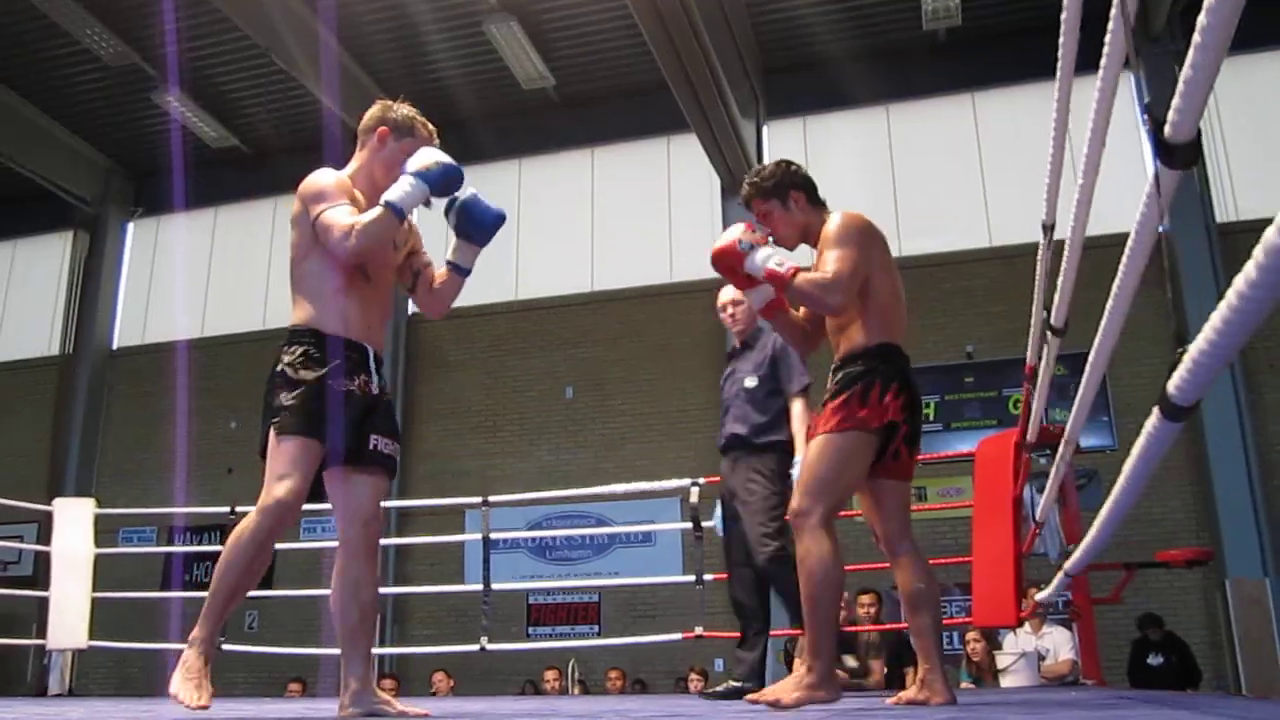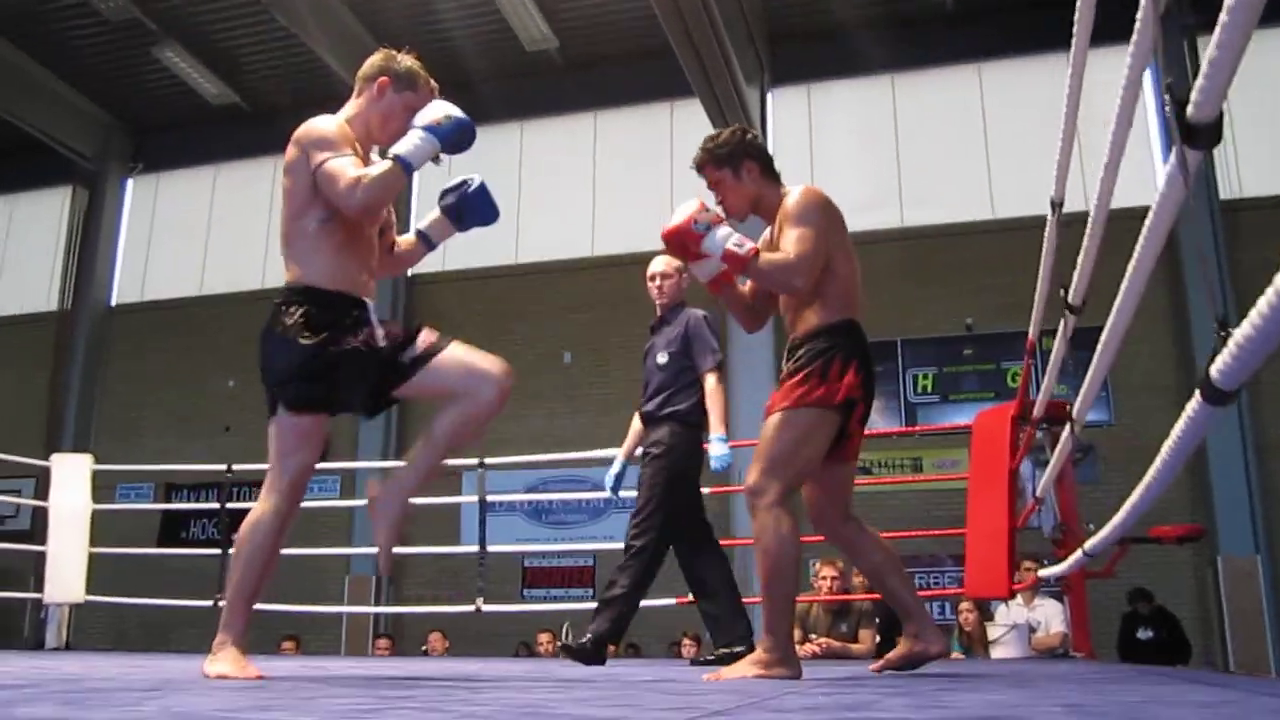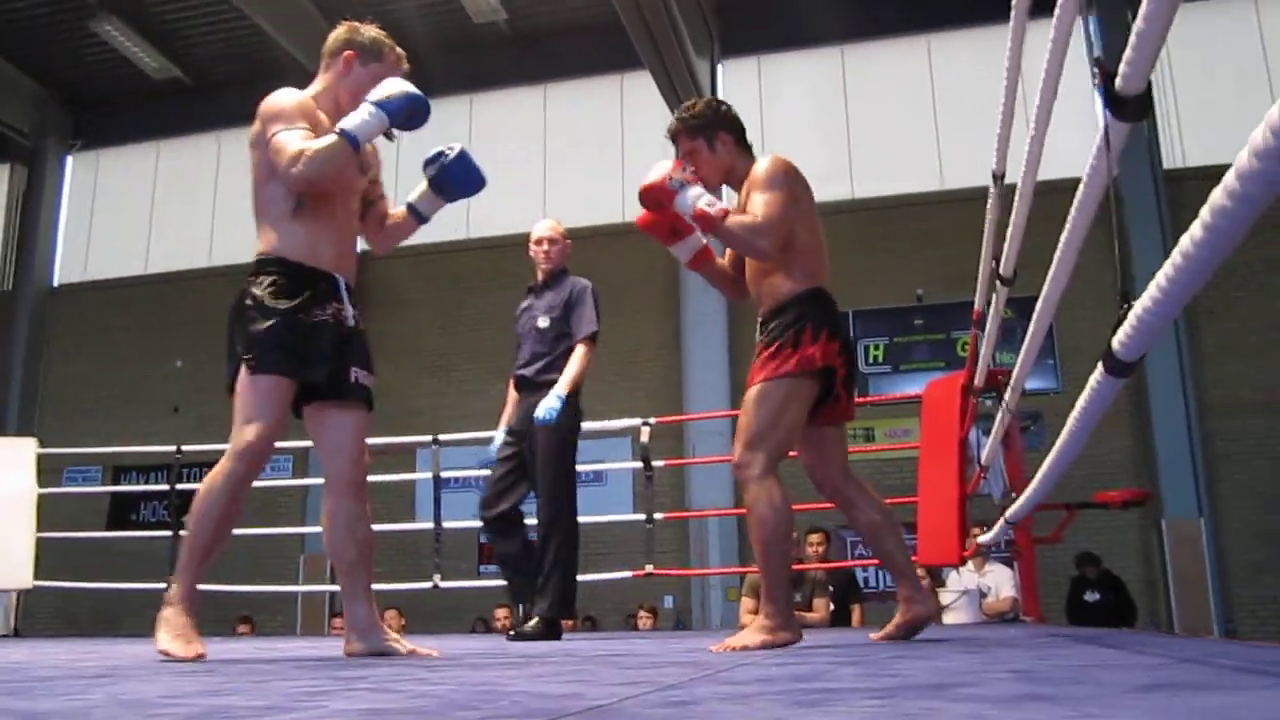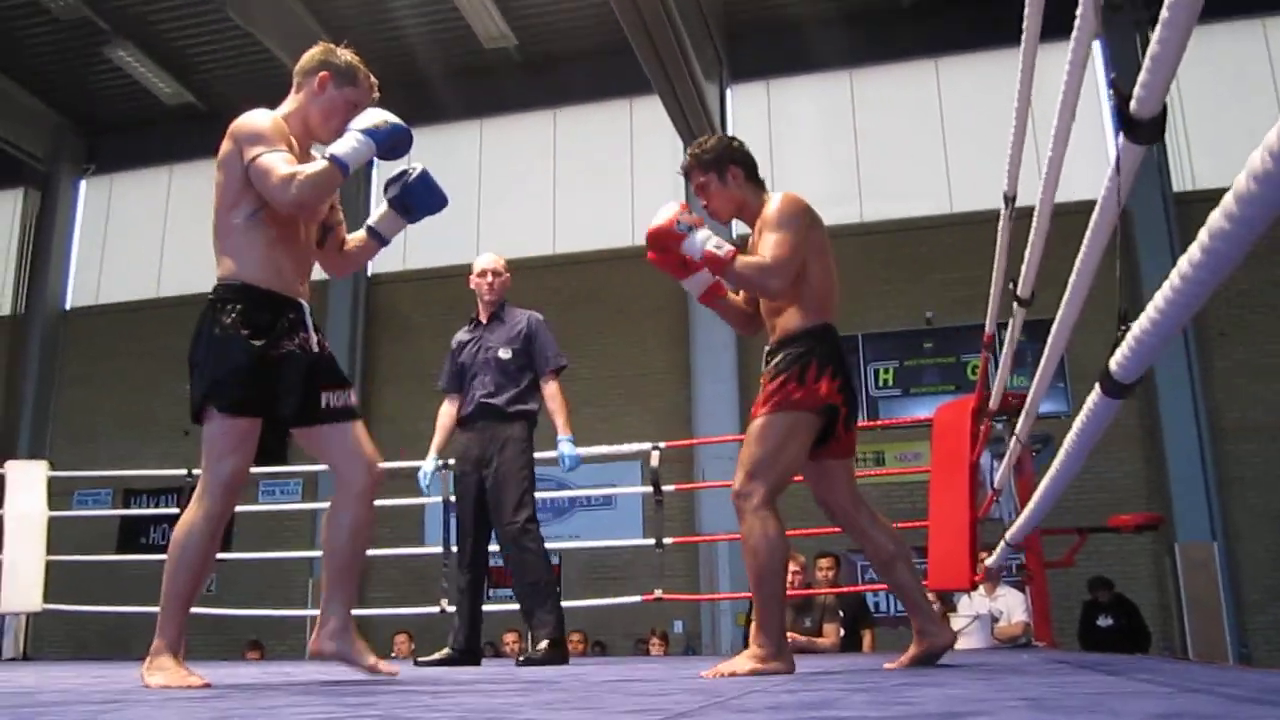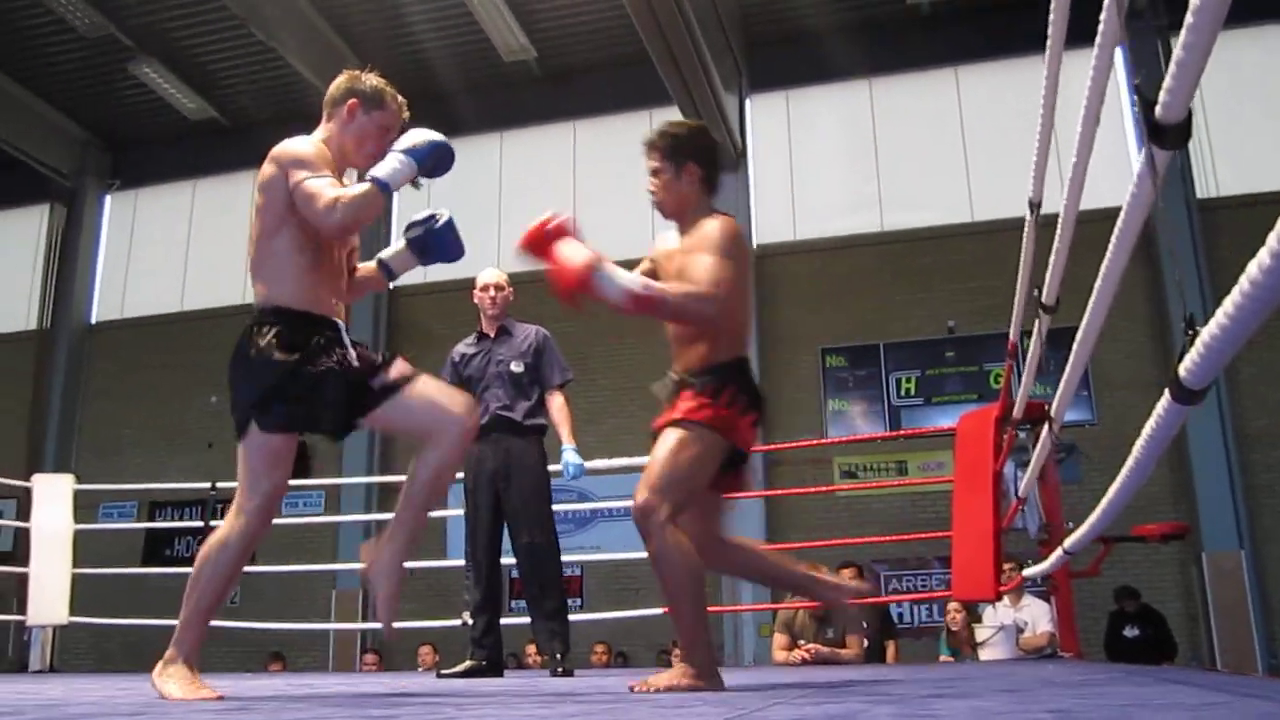
dt=0.5s
person 1, frame 1
left shoulder: (399, 225)
right shoulder: (325, 185)
left elbow: (433, 302)
right elbow: (350, 245)
left wrist: (467, 247)
right wrist: (411, 190)
left hip: (365, 379)
right hip: (311, 363)
left knee: (360, 533)
right knee: (280, 502)
right ankle: (198, 647)
person 1, frame 2
left shoulder: (376, 164)
right shoulder: (321, 133)
left elbow: (388, 258)
right elbow: (358, 200)
left wrist: (447, 221)
right wrist: (421, 143)
left hip: (364, 326)
right hip: (311, 324)
left knee: (492, 381)
right knee: (288, 482)
left ankle: (397, 491)
right ankle: (227, 642)
person 1, frame 3
left shoulder: (358, 149)
right shoulder: (285, 107)
left elbow: (381, 232)
right elbow: (301, 169)
left wrist: (433, 195)
right wrist: (370, 120)
left hip: (336, 308)
right hip: (281, 296)
left knee: (347, 469)
right knee: (250, 446)
left ankle: (364, 626)
right ankle: (177, 607)
person 1, frame 4
left shoulder: (315, 163)
right shoulder: (256, 128)
left elbow: (338, 259)
right elbow: (290, 195)
left wrist: (392, 216)
right wrist: (357, 146)
left hip: (296, 329)
right hip: (243, 322)
left knee: (360, 472)
right knee: (221, 486)
left ankle: (335, 627)
right ankle: (164, 651)
person 1, frame 5
left shoulder: (341, 187)
right shoulder: (296, 154)
right elbow: (337, 217)
left wrist: (409, 254)
right wrist: (398, 166)
left hip: (337, 347)
right hip: (283, 347)
left knee: (457, 421)
right knee: (254, 511)
left ankle: (389, 554)
right ankle: (177, 660)
person 2, frame 1
left shoulder: (844, 226)
right shoulder: (833, 246)
left elbow: (834, 294)
right elbow: (804, 339)
left wrist: (768, 263)
right wrist: (760, 289)
left hip: (868, 385)
right hip: (881, 391)
left knee: (809, 515)
right knee: (895, 539)
left ankle: (815, 673)
right ankle: (932, 680)
person 2, frame 2
left shoulder: (803, 202)
right shoulder: (777, 230)
left elbow: (798, 277)
right elbow: (752, 316)
left wrist: (723, 242)
right wrist: (706, 262)
left hip: (829, 362)
right hip: (820, 368)
left knee: (765, 490)
right knee: (832, 517)
left ankle: (776, 652)
right ankle: (922, 630)
person 2, frame 3
left shoulder: (771, 171)
right shoulder: (744, 203)
left elbow: (766, 241)
right elbow: (734, 286)
left wrist: (694, 203)
right wrist: (682, 239)
left hip: (801, 331)
right hip: (802, 338)
left knee: (751, 464)
right knee: (836, 480)
left ankle: (775, 617)
right ankle: (913, 598)
person 2, frame 4
left shoulder: (783, 209)
right shoulder: (765, 230)
left elbow: (772, 281)
right elbow: (751, 320)
left wrist: (700, 242)
right wrist: (695, 275)
left hip: (804, 364)
right hip: (807, 371)
left knee: (751, 494)
right knee: (846, 507)
left ankle: (768, 646)
right ankle: (928, 627)
person 2, frame 5
left shoulder: (719, 230)
right shoulder: (680, 246)
left elbow: (706, 303)
right elbow: (638, 287)
left wrist: (610, 281)
right wrist: (569, 255)
left hip: (715, 395)
right hip: (703, 396)
left knee: (651, 506)
right knee: (700, 538)
left ankle: (697, 664)
right ankle: (837, 590)
person 3, frame 1
left shoulder: (775, 345)
right shoulder: (730, 366)
left elbow: (797, 402)
left wrist: (801, 460)
right wrist: (726, 486)
left hip: (766, 460)
right hip: (734, 466)
left knee: (772, 555)
right knee: (742, 574)
right ankle: (747, 672)
person 3, frame 2
left shoulder: (693, 321)
right shoulder: (656, 336)
left elbow: (712, 378)
left wrist: (717, 436)
right wrist: (622, 459)
left hip: (677, 438)
right hip: (661, 441)
left knee: (645, 537)
right knee: (694, 542)
left ankle: (601, 635)
right ankle: (734, 637)
person 3, frame 3
left shoulder: (577, 291)
right shoulder: (525, 305)
left elbow: (584, 347)
left wrist: (558, 394)
right wrist: (502, 426)
left hip: (554, 410)
right hip: (523, 413)
left knee: (555, 511)
right knee: (495, 507)
left ankle: (550, 611)
right ankle: (533, 597)
person 3, frame 4
left shoulder: (528, 324)
right shoulder: (461, 339)
left elbow: (549, 382)
right elbow: (451, 402)
left wrist: (564, 436)
right wrist: (433, 455)
left hip: (510, 434)
right hip: (469, 441)
left knee: (518, 530)
right knee: (468, 542)
left ankle: (549, 637)
right ankle: (465, 643)
person 3, frame 5
left shoulder: (534, 339)
right shoulder: (462, 353)
left elbow: (554, 395)
left wrist: (569, 448)
left hip: (523, 448)
right hip: (478, 455)
left knee: (537, 546)
right knee: (481, 554)
left ankle: (556, 648)
right ankle: (484, 652)
